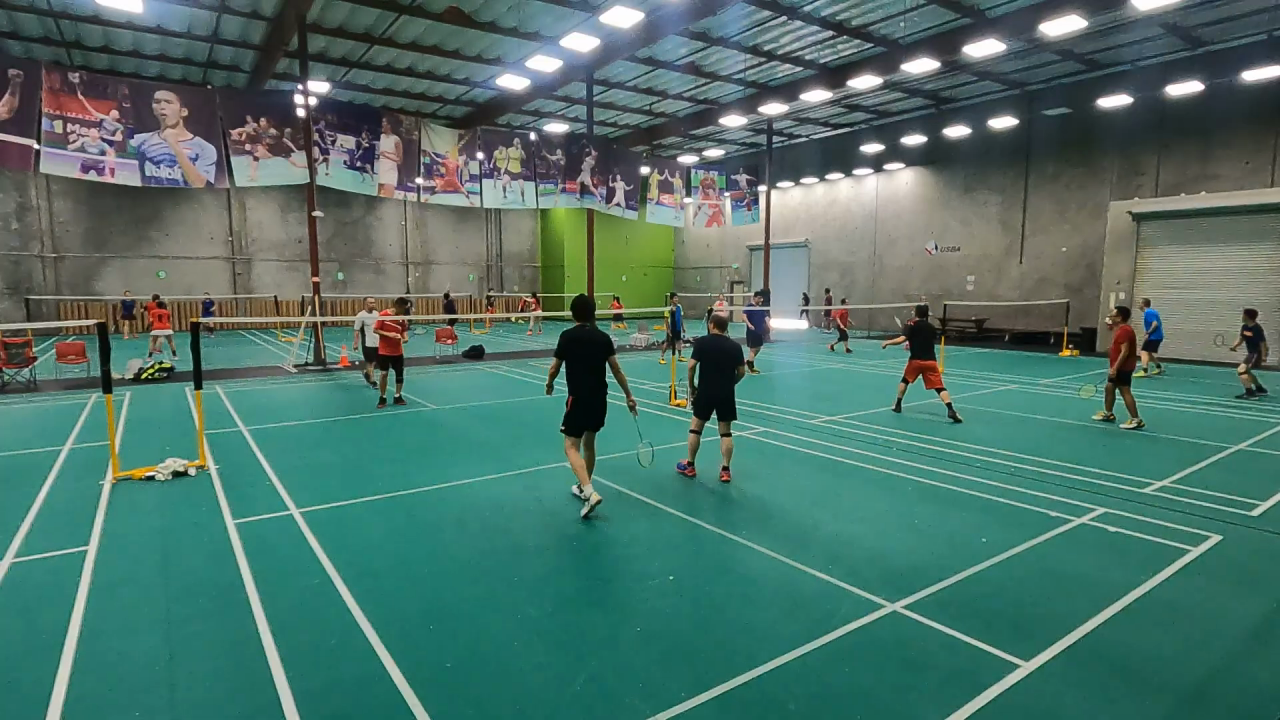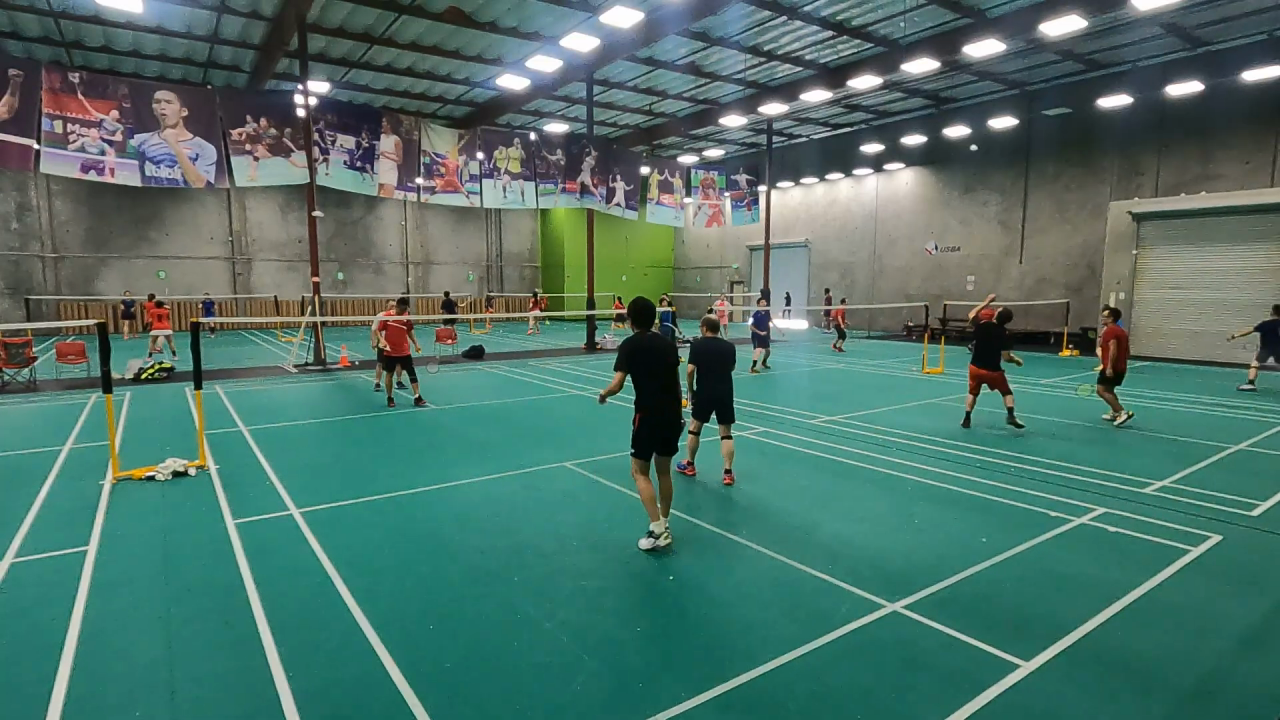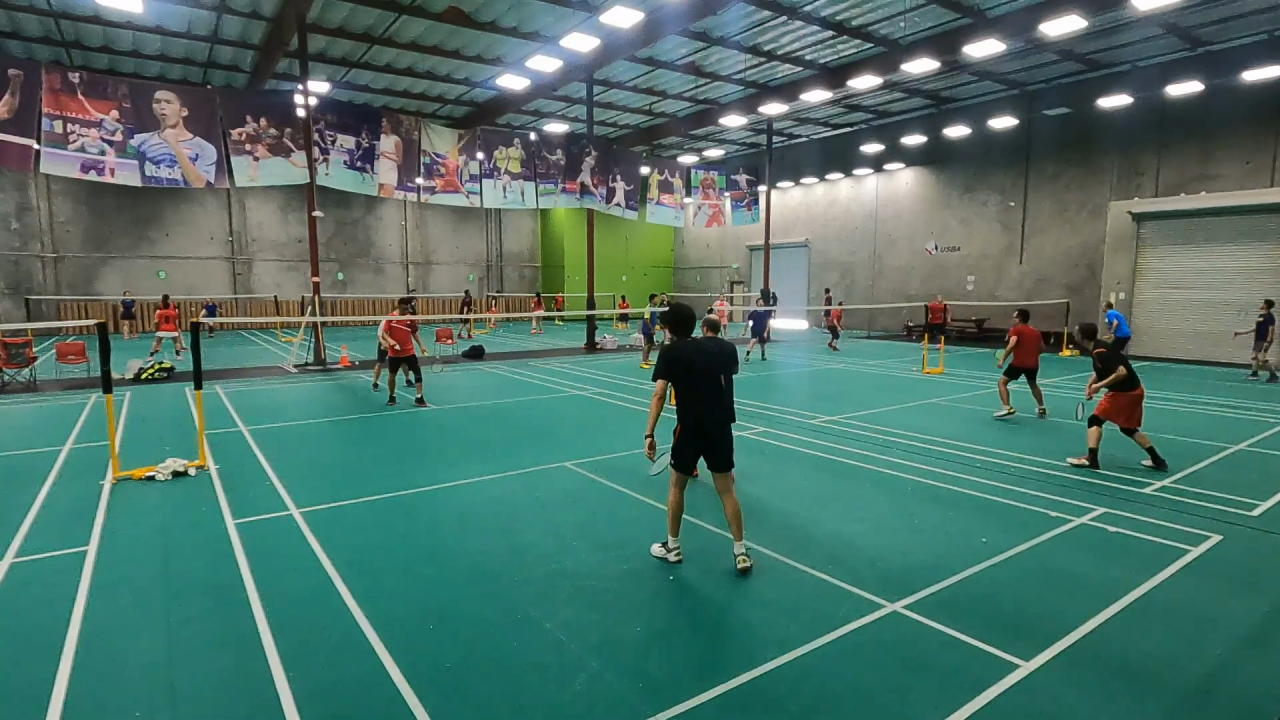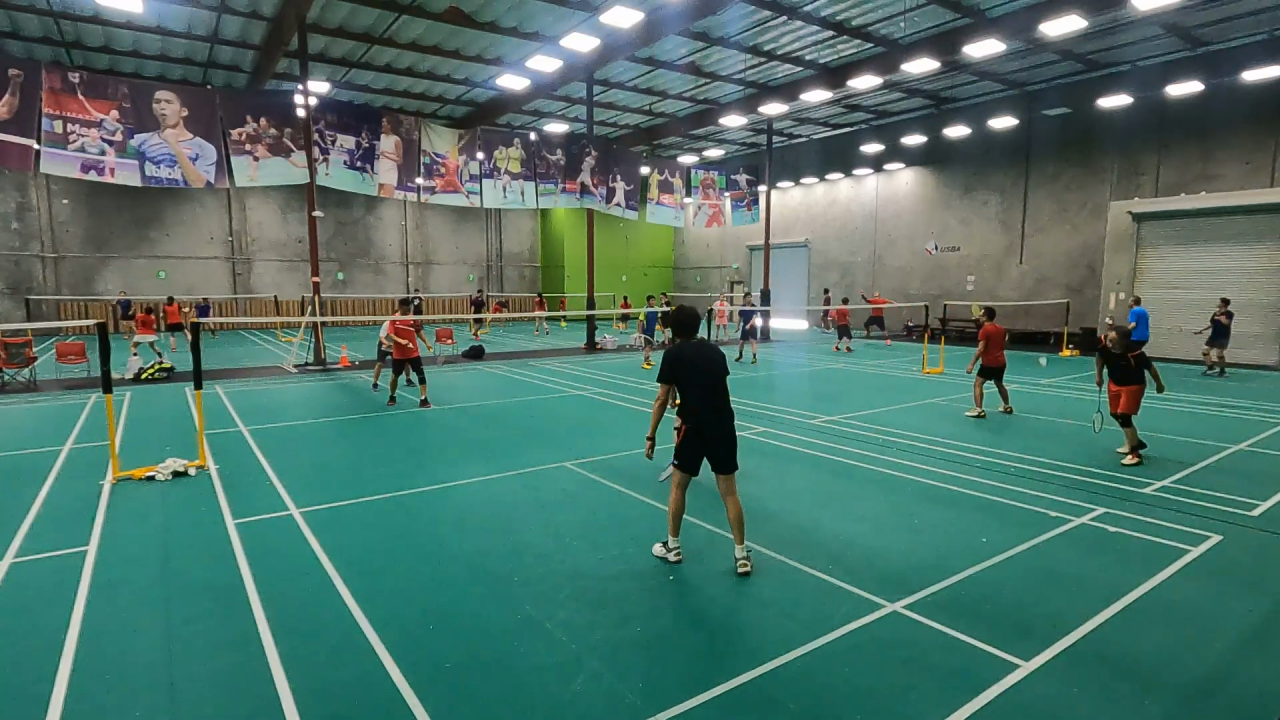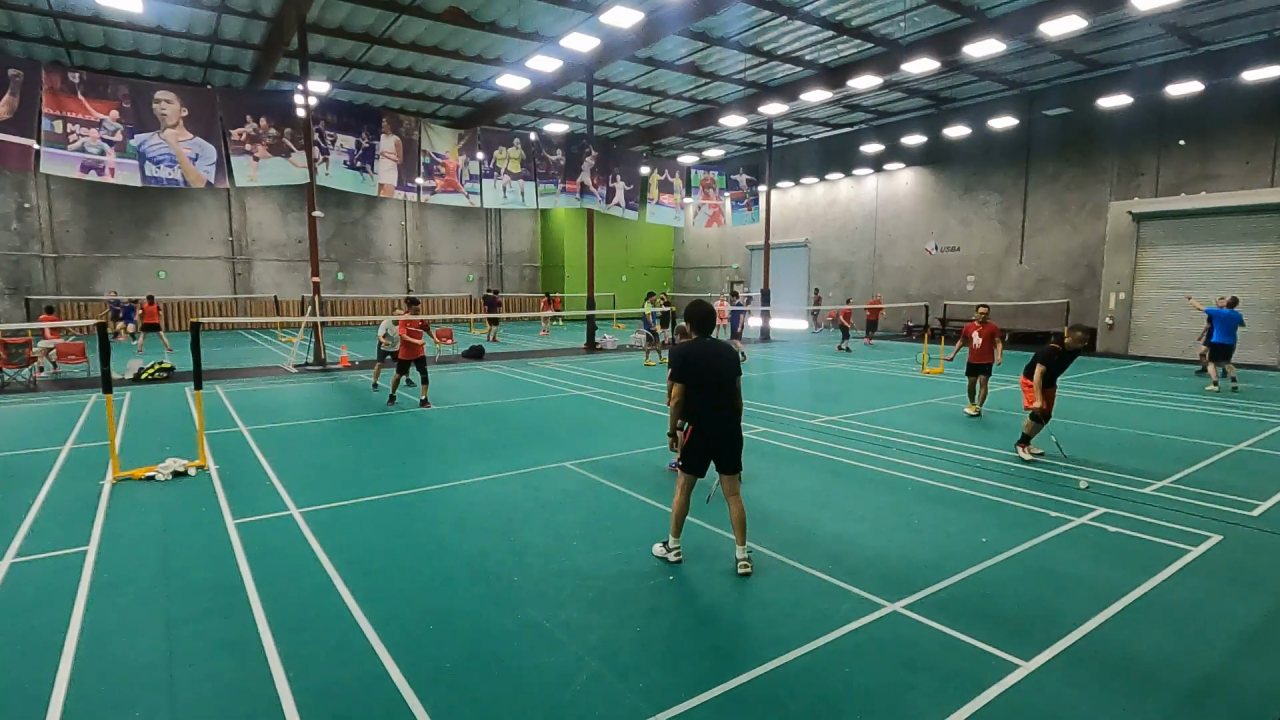
dt=1s
person 1, frame 1
left shoulder: (568, 336)
right shoulder: (603, 337)
left elbow: (555, 368)
right elbow: (616, 369)
left wrist: (549, 383)
right wrist: (629, 396)
left hip: (578, 399)
right hip: (599, 398)
left knee: (571, 448)
right knee: (589, 442)
left ankle: (590, 493)
right ankle: (584, 486)
person 1, frame 2
left shoulder: (629, 345)
right shoulder: (667, 344)
left elbow: (617, 385)
right elbow: (676, 382)
left wrist: (603, 395)
right wrist: (679, 414)
left hip: (648, 415)
right hip: (672, 414)
left knee: (640, 473)
right knee: (664, 471)
left ankle: (657, 531)
right ankle: (663, 524)
person 1, frame 3
left shoulder: (670, 352)
right shoulder: (713, 348)
left elbow: (659, 395)
left wrist: (649, 434)
left hip: (690, 426)
right hip: (720, 424)
left knee: (677, 486)
right knee: (726, 490)
left ankle: (672, 547)
right ankle: (740, 553)
person 1, frame 4
left shoulder: (674, 353)
right shoulder: (715, 351)
left elbow: (662, 400)
left wrist: (651, 436)
left hip: (695, 427)
right hip: (724, 426)
left knee: (678, 486)
right knee: (729, 492)
left ankle: (673, 547)
right ankle: (742, 555)
person 1, frame 5
left shoulder: (682, 352)
right shoulder: (729, 351)
left elbow: (677, 399)
right elbow: (738, 396)
left wrist: (672, 431)
left hip: (700, 429)
right hip: (729, 429)
left knee: (683, 488)
right knee: (733, 493)
left ankle: (673, 547)
right ankle: (742, 556)
